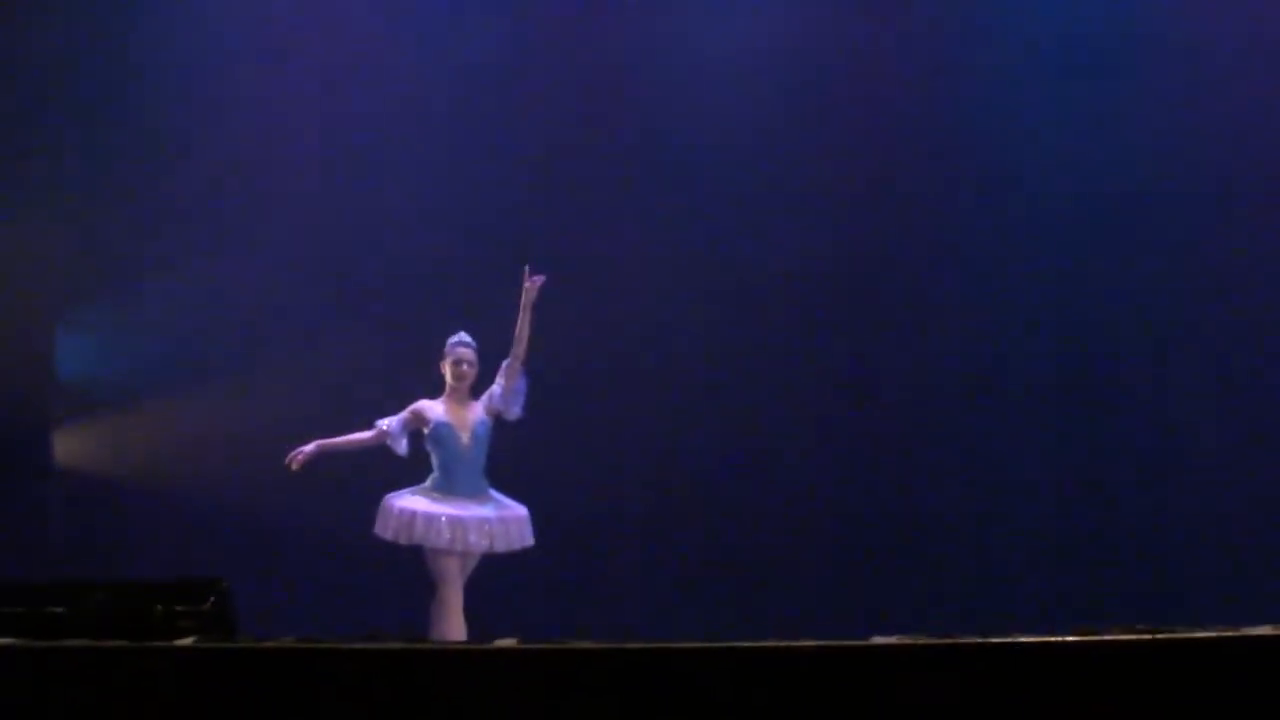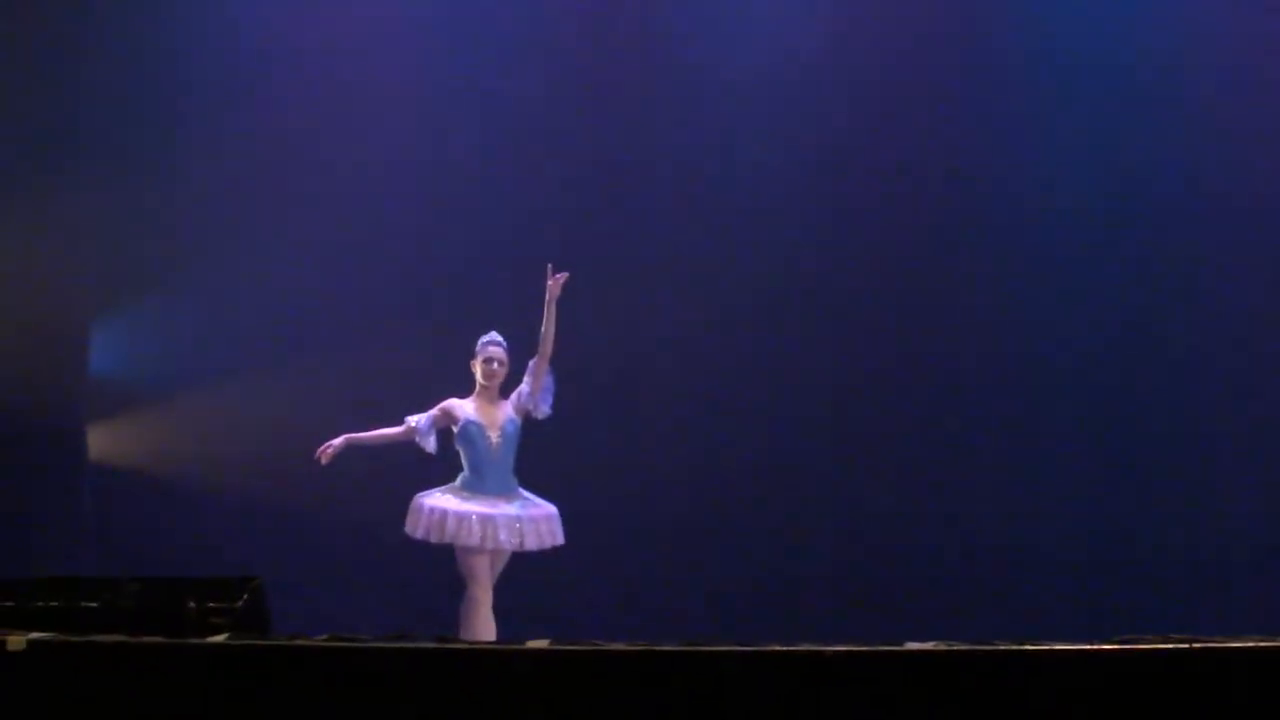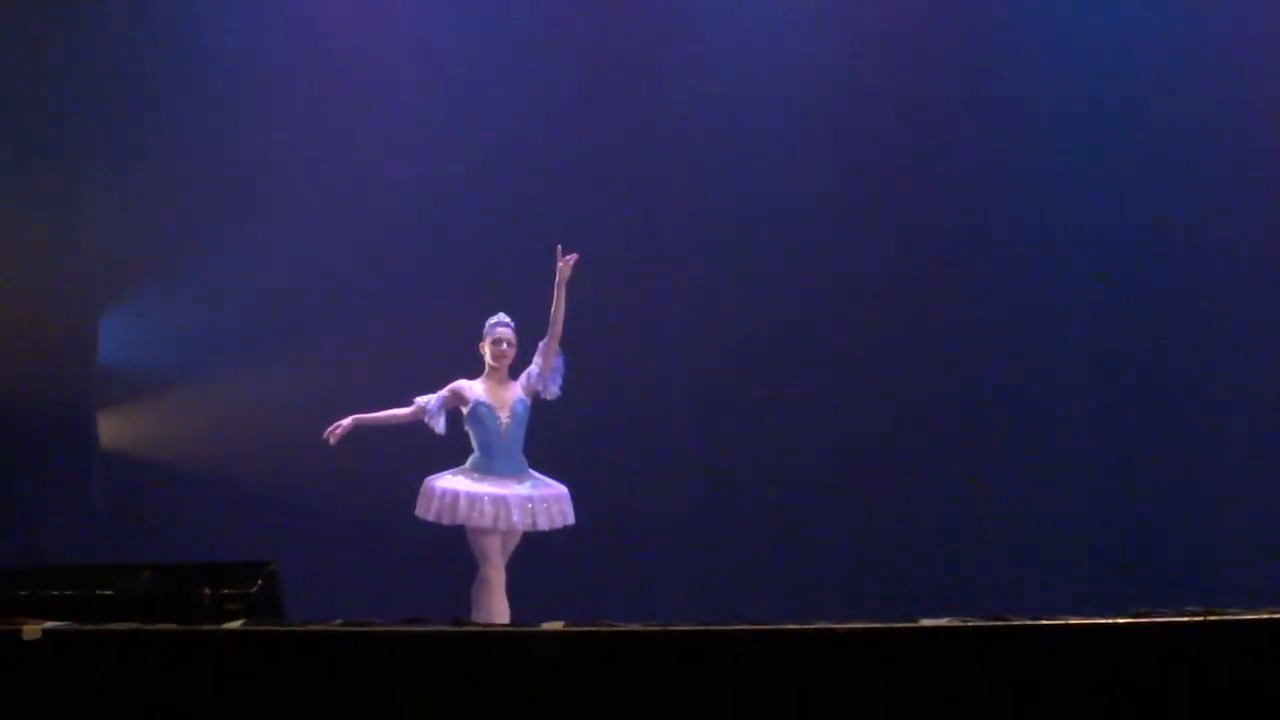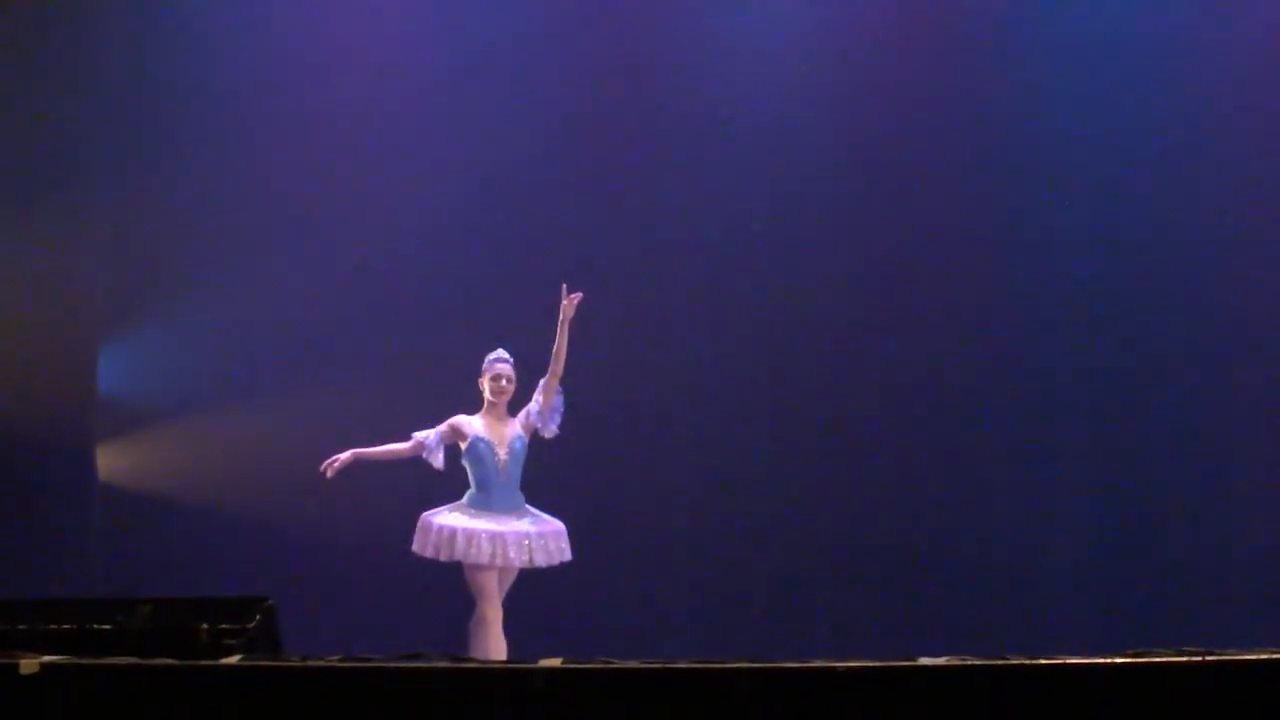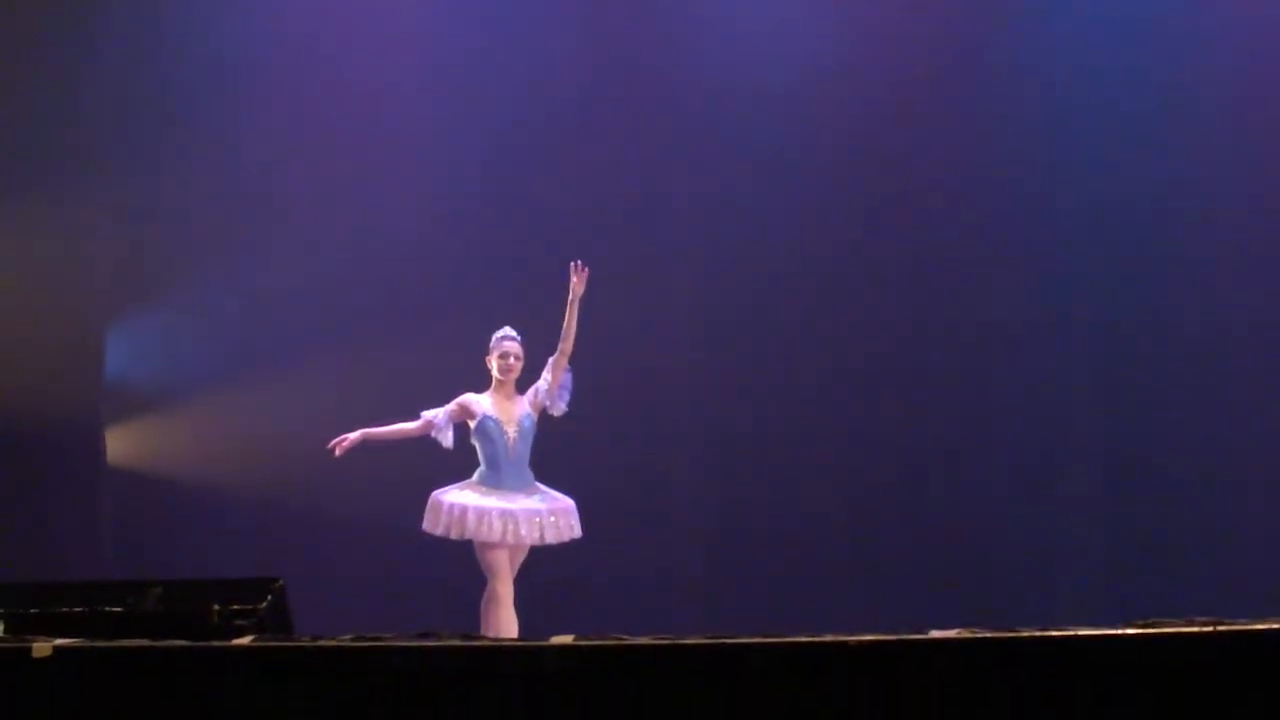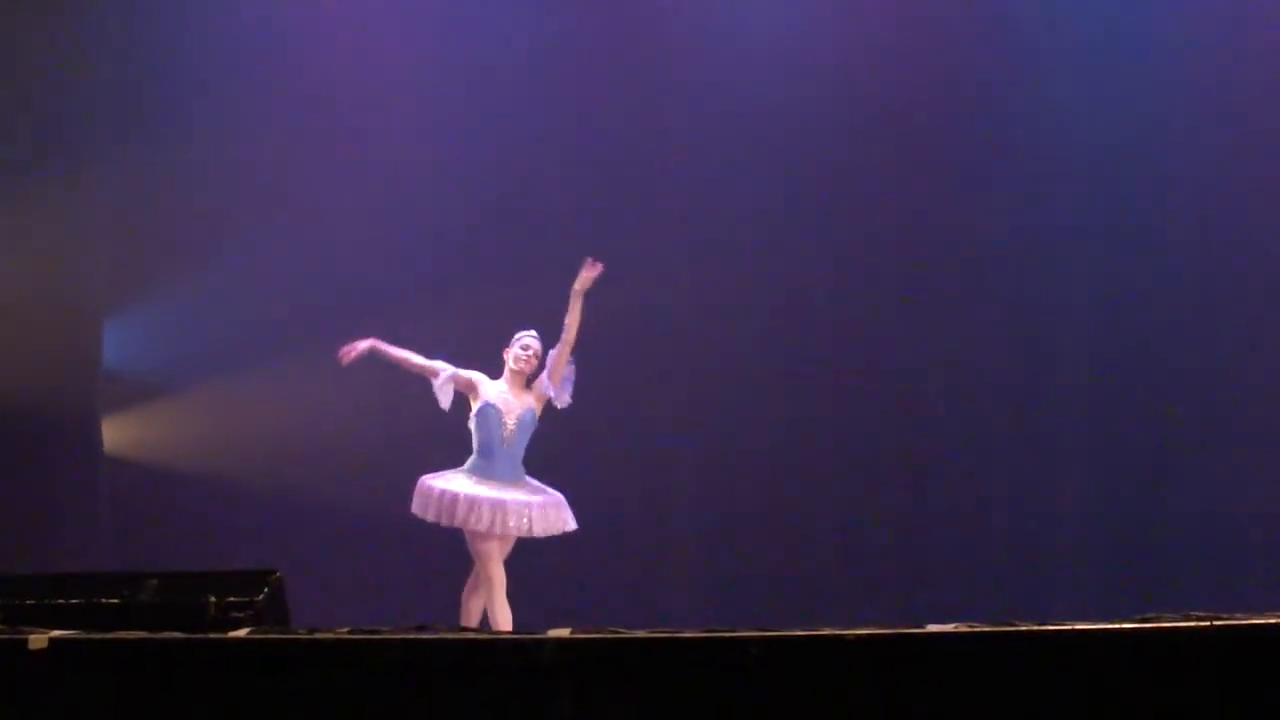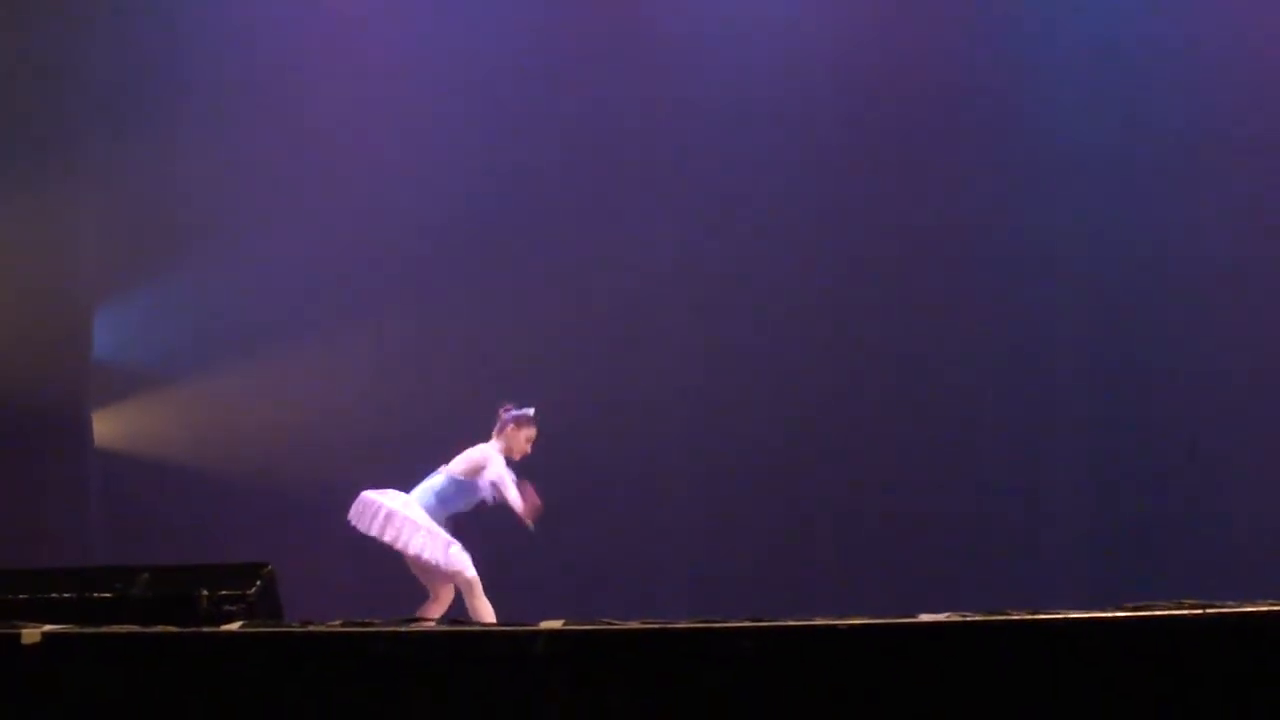
dt=0.7s
person 1, frame 1
left shoulder: (486, 407)
right shoulder: (425, 410)
left elbow: (516, 358)
right elbow: (373, 436)
left wrist: (526, 304)
right wrist: (318, 446)
left hip: (477, 508)
right hip: (439, 505)
left knee: (451, 591)
right knee: (450, 592)
person 1, frame 2
left shoulder: (516, 406)
right shoulder: (455, 408)
left elbow: (544, 356)
right elbow: (402, 431)
left wrist: (550, 302)
right wrist: (348, 439)
left hip: (507, 507)
right hip: (468, 504)
left knee: (480, 591)
right knee: (480, 591)
person 1, frame 3
left shoulder: (525, 387)
right shoulder: (464, 390)
left elbow: (553, 337)
right elbow: (411, 412)
left wrist: (560, 283)
right wrist: (357, 419)
left hip: (518, 487)
right hip: (480, 485)
left knee: (492, 572)
right knee: (493, 573)
left ankle: (481, 622)
person 1, frame 4
left shoulder: (524, 424)
right shoulder: (463, 425)
left elbow: (554, 375)
right elbow: (408, 447)
left wrist: (564, 322)
right wrist: (354, 454)
left hip: (515, 524)
right hip: (476, 522)
left knee: (488, 609)
right knee: (490, 610)
left ankle: (480, 664)
person 1, frame 5
left shoulder: (533, 402)
right shoulder: (471, 403)
left elbow: (563, 354)
right elbow: (418, 426)
left wrist: (574, 300)
right wrist: (364, 434)
left hip: (524, 502)
right hip: (487, 501)
left knee: (499, 587)
right knee: (502, 588)
person 1, frame 6
left shoulder: (537, 396)
right shoulder: (478, 384)
left elbow: (566, 344)
right elbow: (425, 365)
left wrist: (577, 293)
right wrist: (374, 345)
left hip: (515, 494)
right hip: (477, 489)
left knee: (484, 575)
right knee: (495, 579)
person 1, frame 7
left shoulder: (482, 454)
right shoulder: (493, 458)
right elbow: (503, 481)
right wrist: (521, 506)
left hip: (418, 522)
right hip: (415, 522)
left knee: (442, 595)
right knee: (472, 585)
